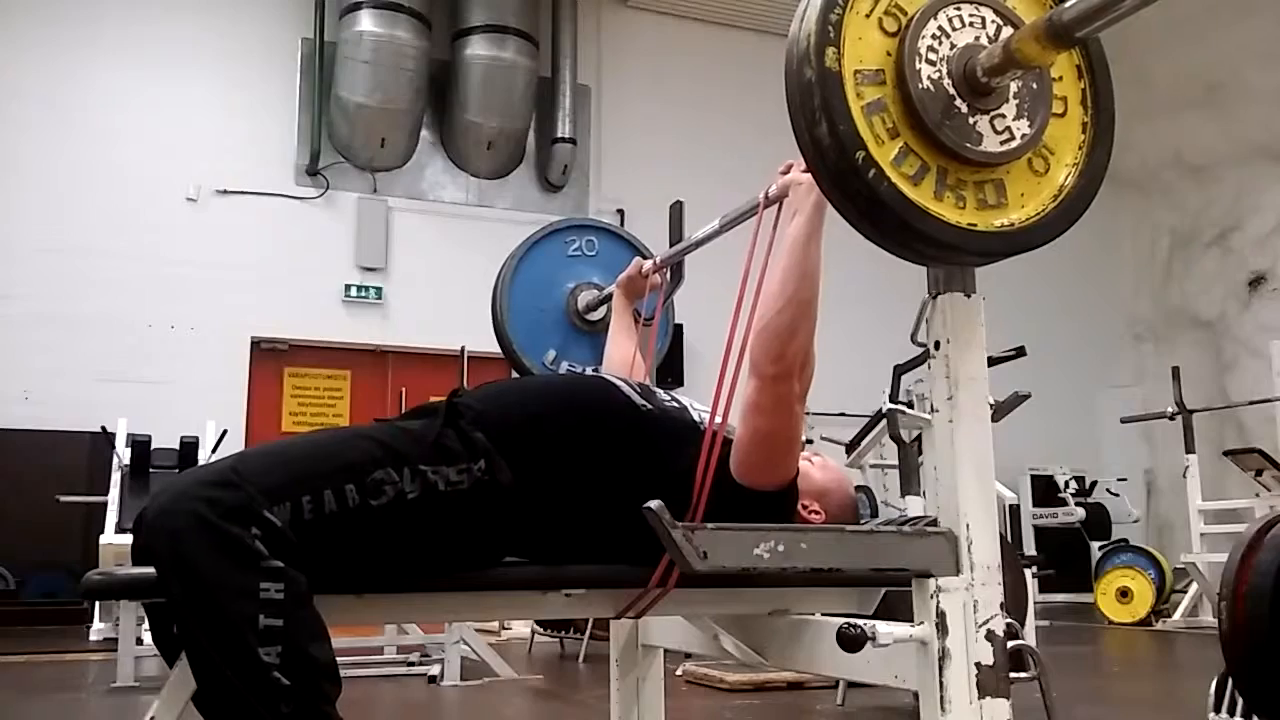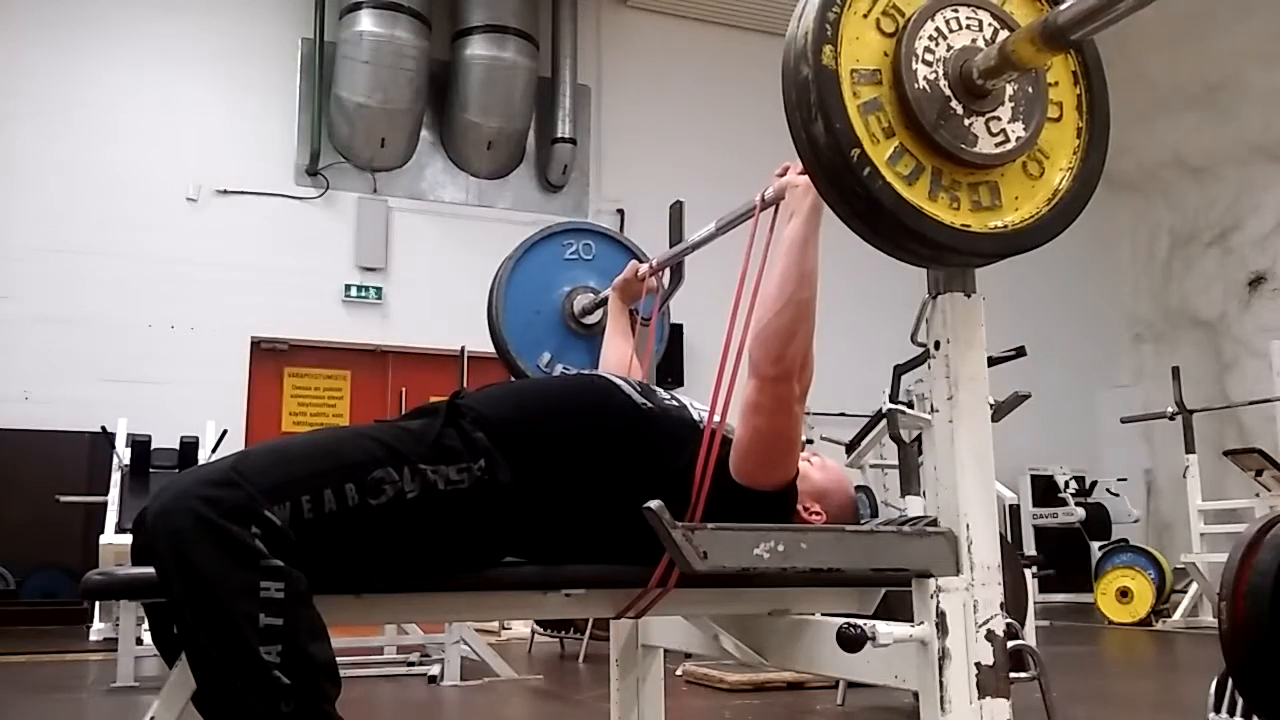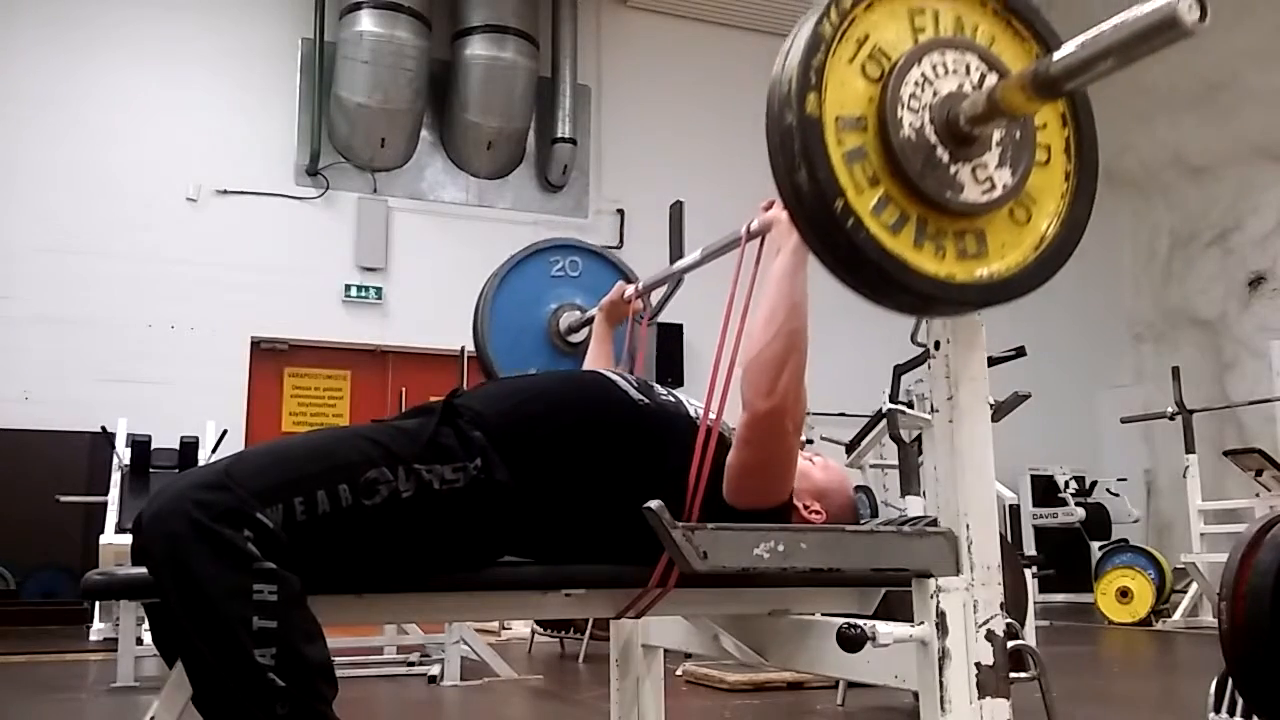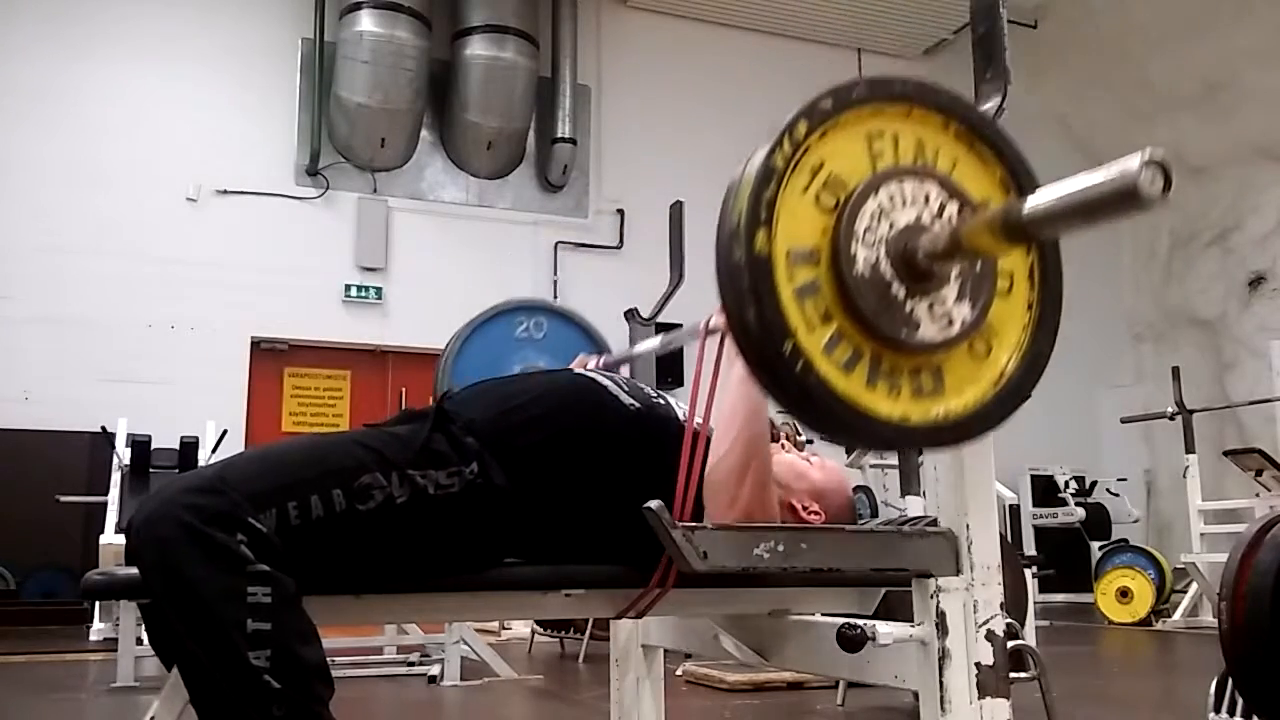
dt=0.5s
person 1, frame 1
left shoulder: (746, 496)
right shoulder: (694, 461)
left elbow: (779, 370)
right elbow: (624, 404)
left wrist: (807, 209)
right wrist: (625, 304)
left knee: (206, 515)
right knee: (185, 517)
person 1, frame 2
left shoulder: (749, 498)
right shoulder: (696, 459)
left elbow: (777, 371)
right elbow: (618, 404)
left wrist: (802, 208)
right wrist: (620, 305)
left knee: (208, 512)
right knee: (182, 518)
person 1, frame 3
left shoulder: (749, 501)
right shoulder: (692, 460)
left elbow: (768, 408)
right elbow: (596, 416)
left wrist: (791, 242)
right wrist: (605, 327)
left knee: (203, 516)
right knee: (184, 518)
person 1, frame 4
left shoulder: (755, 506)
right shoulder: (687, 467)
left elbow: (734, 512)
right wrist: (580, 385)
left knee: (198, 522)
right knee: (175, 525)
